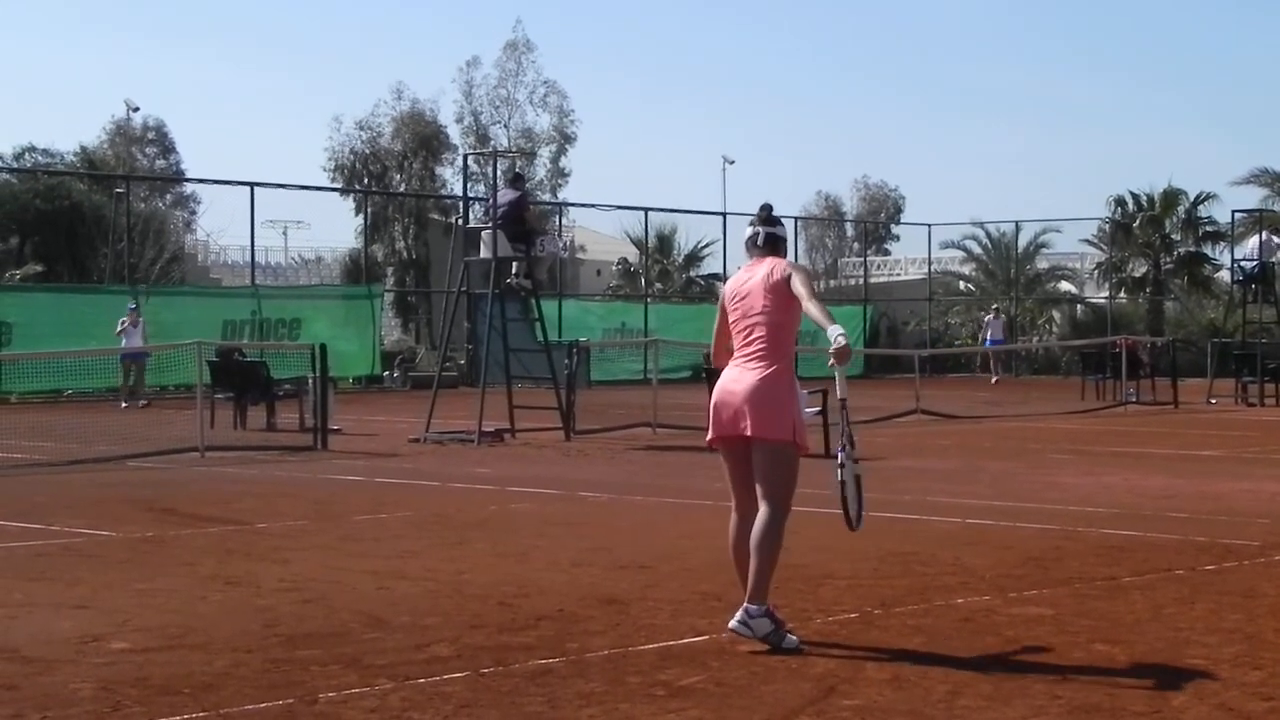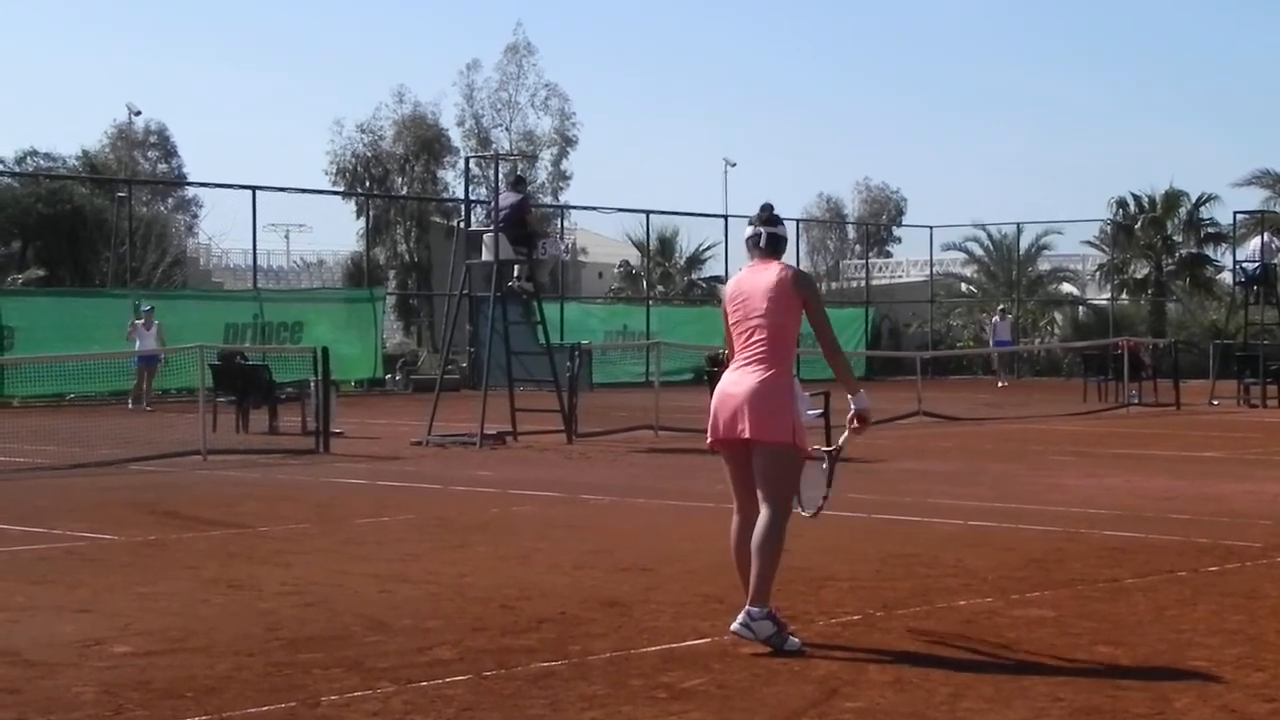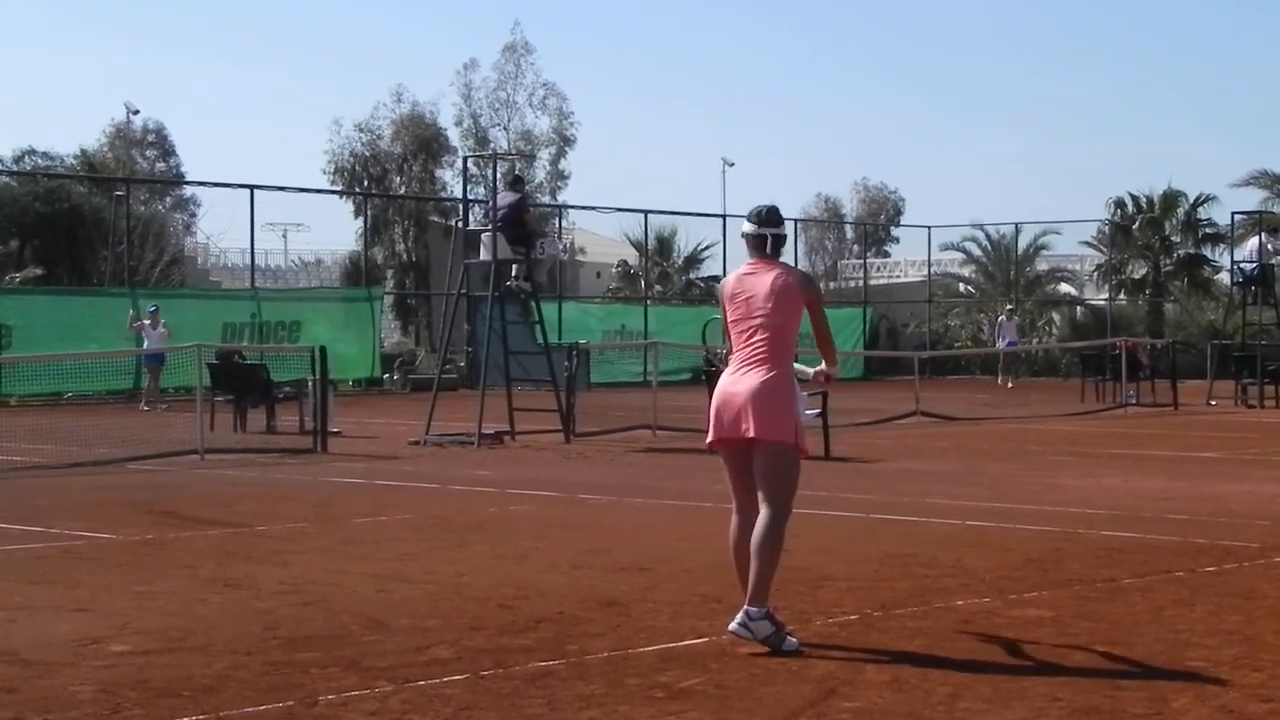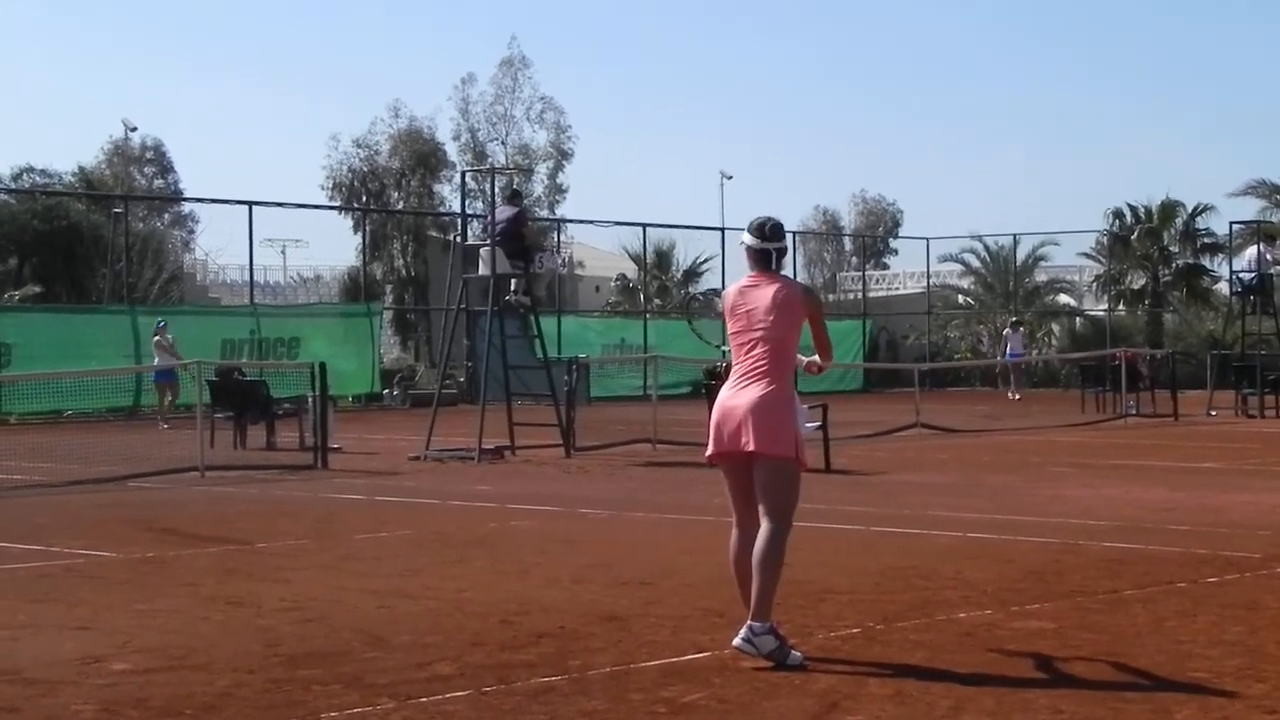
dt=0.4s
person 1, frame 1
left shoulder: (731, 285)
right shoulder: (789, 271)
right elbow: (809, 300)
right wrist: (836, 334)
left hip: (727, 392)
right hip: (768, 392)
left knee: (744, 506)
right knee: (773, 506)
left ankle: (753, 606)
right ankle: (754, 610)
person 1, frame 2
left shoulder: (731, 286)
right shoulder: (795, 279)
right elbow: (829, 344)
right wrist: (857, 398)
left hip: (727, 393)
right hip: (769, 395)
left knee: (746, 508)
right knee: (775, 508)
left ankle: (756, 608)
right ankle: (755, 612)
person 1, frame 3
left shoulder: (728, 284)
right shoulder: (800, 282)
right elbow: (825, 344)
right wrist: (829, 368)
left hip: (728, 393)
right hip: (769, 395)
left knee: (745, 508)
right knee: (774, 508)
left ankle: (753, 608)
right ankle: (754, 612)
person 1, frame 4
left shoulder: (730, 296)
right shoulder: (801, 294)
right elbow: (825, 352)
right wrist: (816, 362)
left hip: (728, 406)
right hip: (769, 407)
left knee: (745, 522)
right knee: (775, 522)
left ankle: (757, 623)
right ankle: (757, 627)
